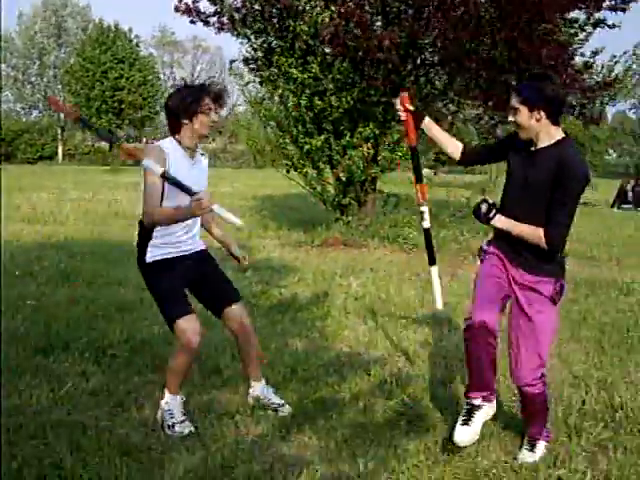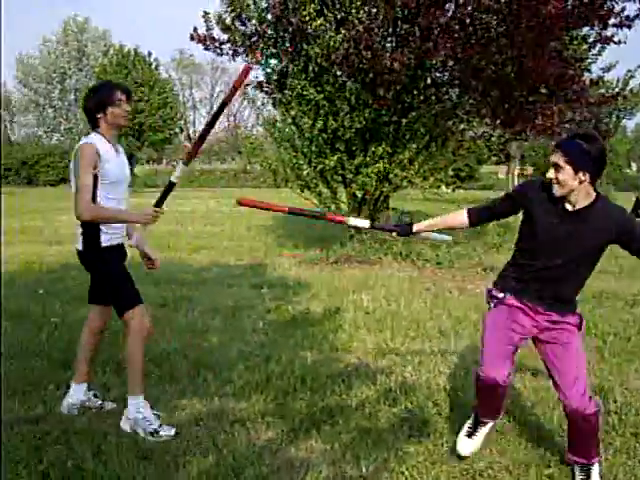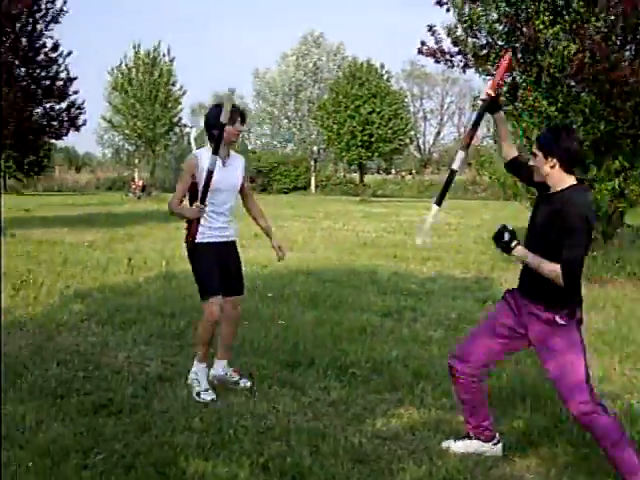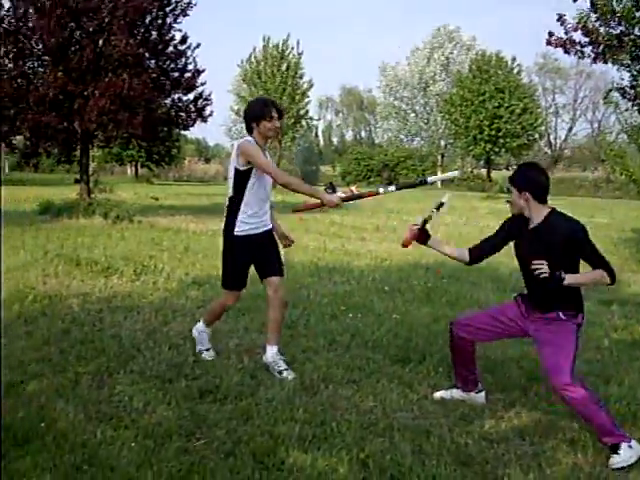
dt=1s
person 1, frame 1
left shoulder: (570, 165)
right shoulder: (515, 142)
left elbow: (551, 238)
right elbow: (468, 155)
left wrist: (495, 218)
right wrist: (421, 121)
left hip: (540, 275)
right hip: (499, 255)
left knee: (529, 374)
right knee: (479, 322)
left ankle: (537, 433)
right ankle: (480, 398)
person 1, frame 2
right shoulder: (533, 192)
right elbow: (477, 215)
right wrist: (418, 225)
left hip: (559, 317)
right hip: (510, 301)
left knee: (579, 403)
right knee: (492, 377)
right ankle: (484, 417)
person 1, frame 3
left shoulder: (576, 208)
right shoulder: (546, 185)
left elbow: (567, 277)
right elbow: (513, 162)
left wrist: (517, 250)
right wrist: (496, 114)
left hip: (556, 316)
right hip: (520, 304)
left knee: (581, 404)
right knee: (462, 364)
right ankle: (484, 437)
person 1, frame 4
left shoulder: (569, 229)
right shoulder: (514, 225)
left elbow: (607, 275)
right elbow: (473, 255)
left wrist: (562, 277)
right wrist: (429, 240)
left hip: (559, 318)
right hip: (525, 308)
left knee: (563, 383)
right knee: (461, 329)
right ankle: (469, 388)
person 2, frame 1
left shoulder: (200, 159)
right shoulder: (159, 153)
right elbow: (152, 215)
left wrist: (227, 242)
right wrist: (191, 208)
left hip: (195, 255)
right hip: (160, 261)
left knee: (242, 323)
right knee: (190, 338)
left ankle: (259, 387)
right ankle: (171, 402)
person 2, frame 2
left shoulder: (118, 152)
right shoulder: (88, 148)
right elbow: (84, 210)
left wrist: (142, 245)
right wrist: (136, 219)
left hip: (112, 246)
right hip: (98, 248)
left knee: (97, 319)
right knee: (140, 322)
left ankle: (77, 394)
right ankle: (137, 409)
person 2, frame 3
left shoulder: (240, 162)
right shoulder: (196, 161)
left elbow: (251, 203)
right elbow: (174, 205)
left wrist: (272, 237)
right wrist: (187, 212)
left hip: (228, 244)
right hip: (202, 244)
left knee: (233, 307)
right knee: (213, 310)
left ankle: (221, 367)
right ankle: (199, 370)
person 2, frame 4
left shoulder: (262, 152)
right shoulder: (246, 147)
right elbow: (282, 178)
left wrist: (278, 229)
right wrist: (323, 196)
left hip: (263, 233)
right hip: (239, 234)
left knee: (277, 291)
right knee: (231, 296)
left ankle: (273, 353)
right ankle: (202, 328)
